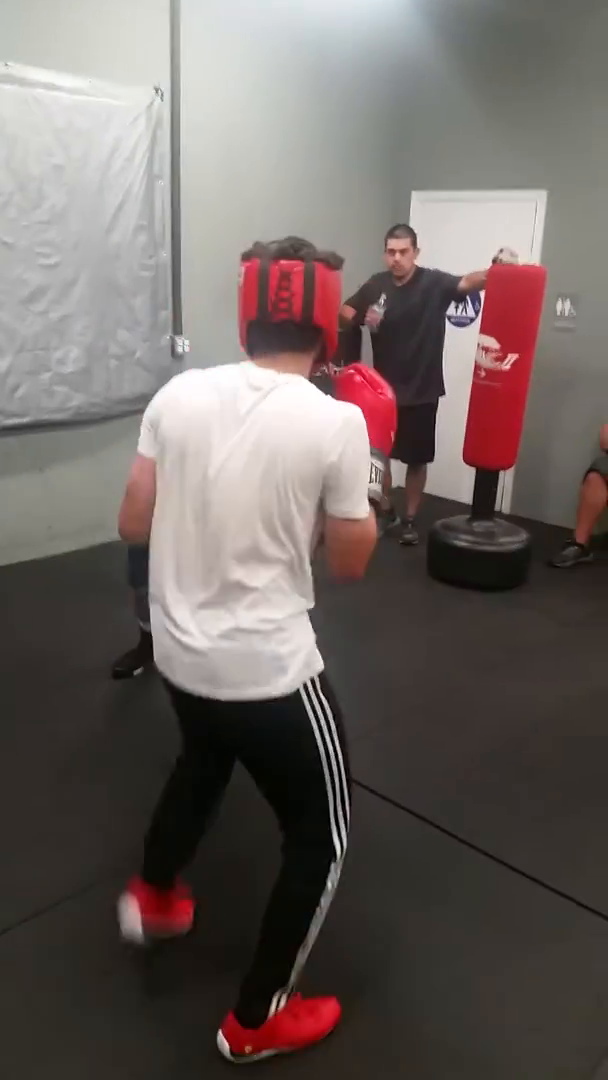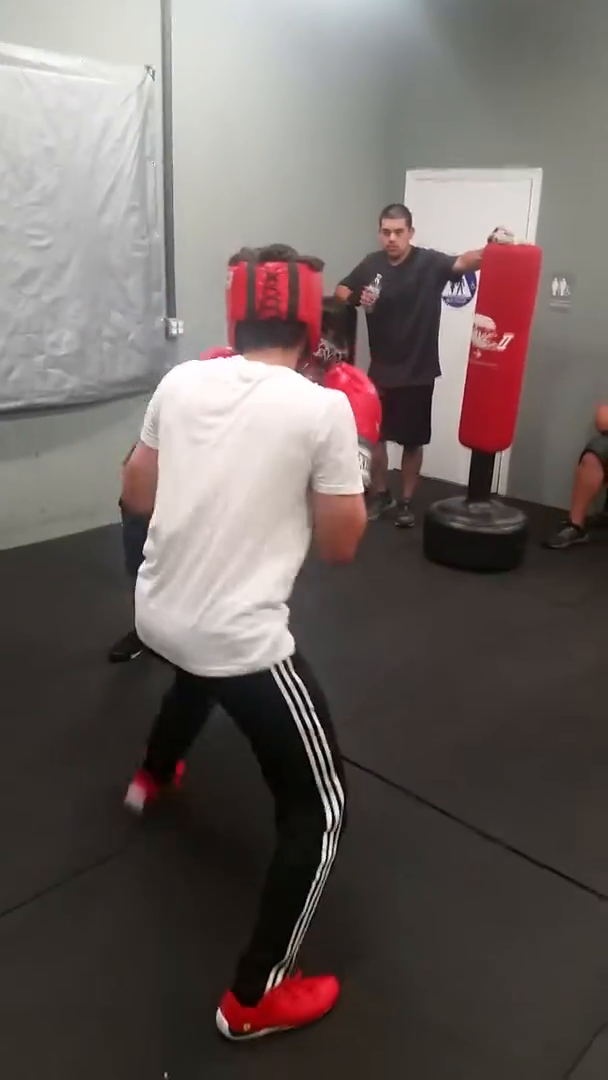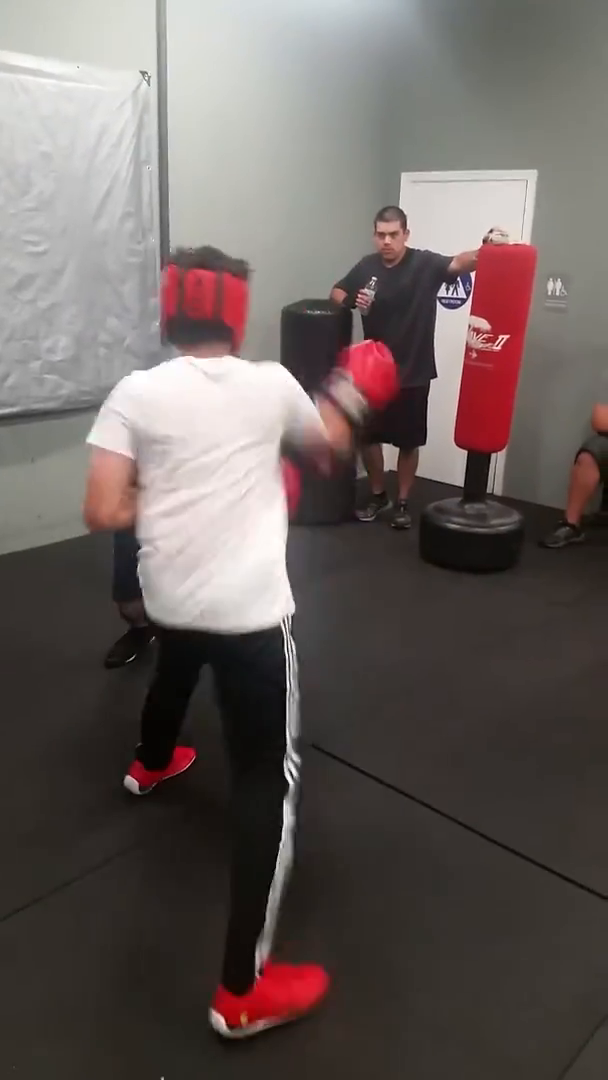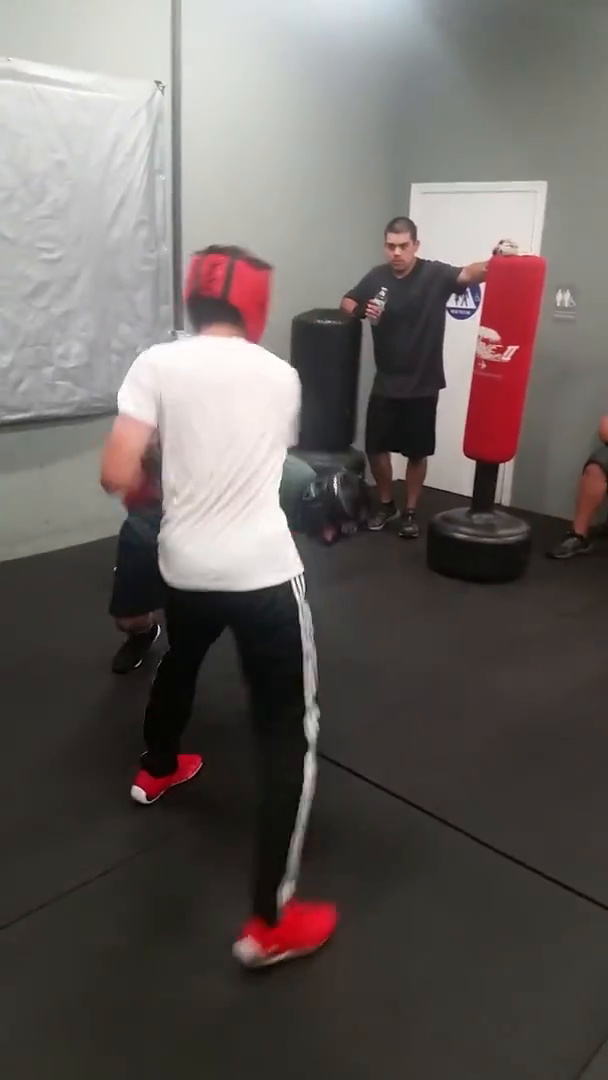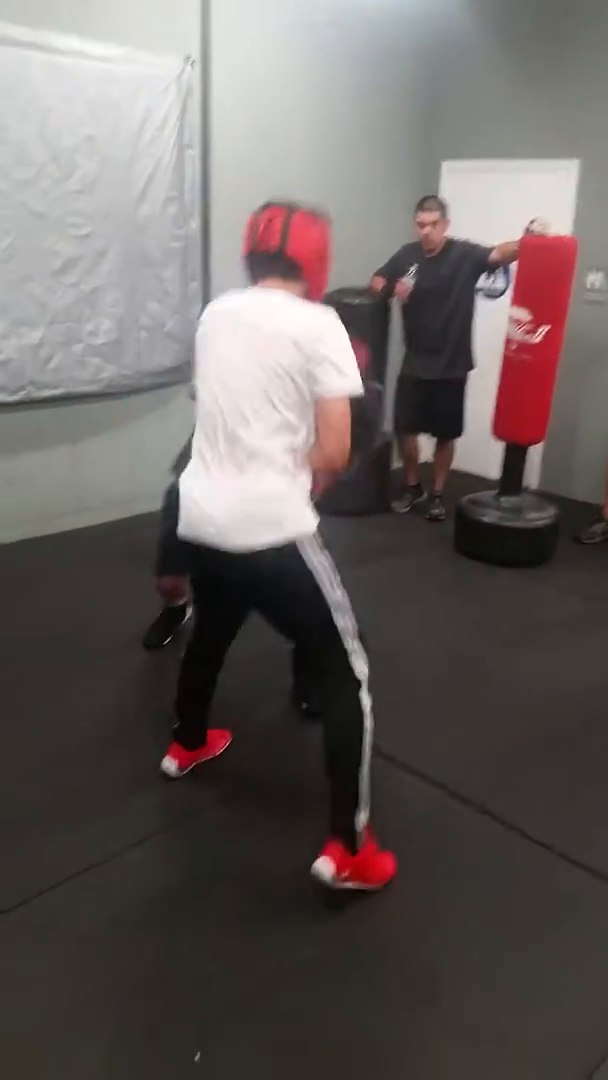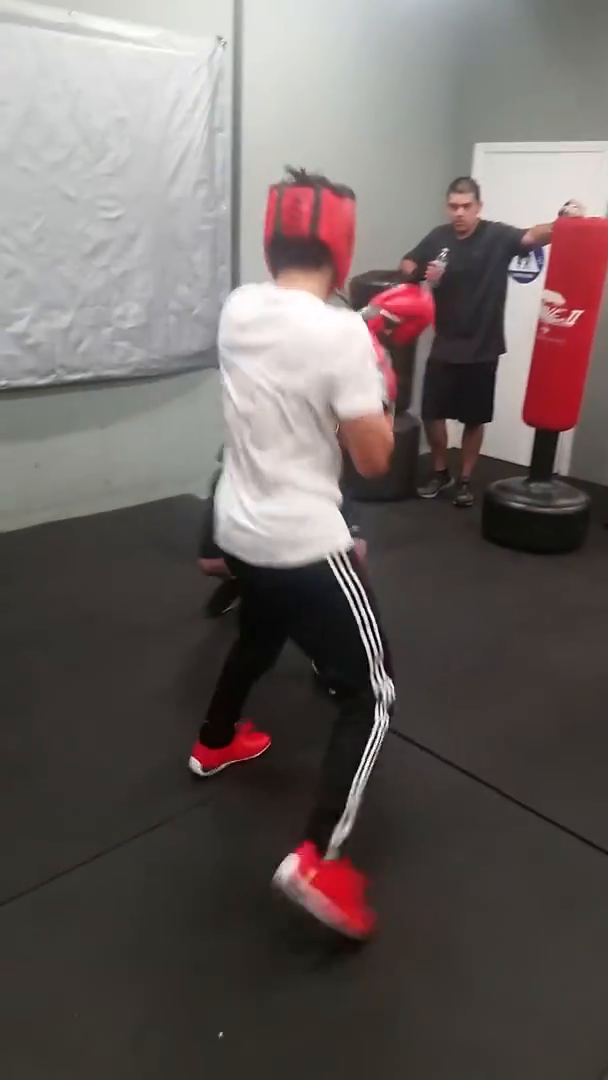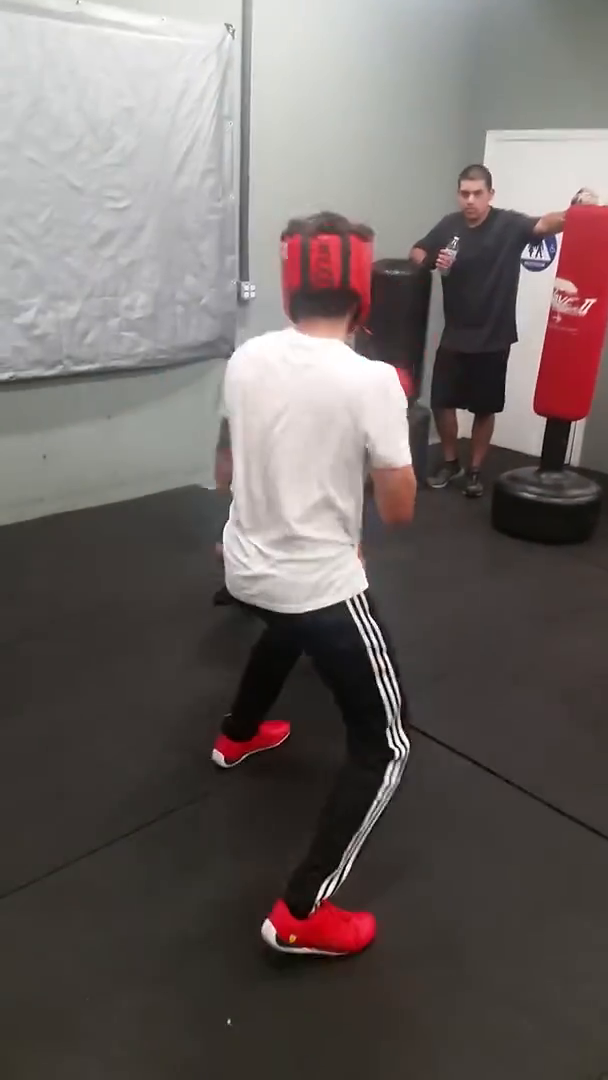
dt=0.2s
person 1, frame 1
left shoulder: (178, 394)
right shoulder: (334, 422)
left elbow: (131, 526)
right elbow: (350, 563)
left hip: (178, 645)
right hip: (270, 663)
left knee: (208, 755)
right knee: (320, 835)
left ankle: (150, 897)
right ankle: (255, 1020)
person 1, frame 2
left shoulder: (179, 383)
right shoulder: (322, 408)
left elbow: (138, 495)
right elbow: (341, 546)
right wrist: (349, 459)
left hip: (160, 615)
right hip: (246, 637)
left knee: (199, 663)
right knee: (316, 805)
left ankle: (153, 779)
right ankle: (254, 996)
person 1, frame 3
left shoulder: (136, 393)
right shoulder: (272, 382)
left elbow: (102, 511)
right elbow: (334, 444)
right wrist: (351, 390)
left hip: (169, 598)
right hip: (254, 607)
left knee: (176, 665)
right knee: (268, 781)
left ankle: (151, 764)
right ankle: (245, 991)
person 1, frame 4
left shoulder: (157, 364)
right shoulder: (279, 373)
left elbow: (119, 476)
left wrist: (168, 490)
left hip: (186, 568)
right hip: (266, 573)
left knee: (180, 657)
right knee: (290, 733)
left ankle: (157, 771)
right ankle: (271, 921)
person 1, frame 5
left shoulder: (216, 314)
right shoulder: (320, 326)
right elbow: (330, 455)
left hip: (199, 523)
right hip: (271, 531)
left knee: (210, 630)
right knee: (344, 676)
left ankle: (187, 744)
right ankle: (348, 848)
person 1, frame 6
left shoulder: (237, 310)
right shoulder: (340, 334)
right elbow: (373, 460)
right wrist: (378, 390)
left hip: (238, 528)
right hip: (307, 541)
left knee: (260, 629)
right knee: (370, 696)
left ankle: (218, 743)
right ankle: (317, 860)
person 1, frame 7
left shoulder: (247, 359)
right shoulder: (374, 383)
right elbow: (400, 507)
left hip: (248, 569)
right hip: (323, 585)
left knee: (284, 632)
right knee: (382, 744)
left ankle: (238, 735)
right ankle: (300, 914)
person 2, frame 1
left shoulder: (434, 282)
right shoulder: (377, 284)
left elbow: (467, 282)
right elbow: (346, 311)
right wrist: (362, 317)
left hip: (422, 391)
left knee: (417, 459)
left ankle: (410, 519)
right ankle: (386, 513)
person 2, frame 2
left shoulder: (429, 262)
right shoulder: (372, 264)
left elbow: (463, 262)
right elbow: (341, 290)
right wrist: (356, 297)
left hip: (418, 372)
right hip: (381, 369)
left knee: (412, 440)
left ankle: (406, 501)
right ankle: (381, 495)
person 2, frame 3
left shoulder: (425, 263)
right shoulder: (367, 266)
left elbow: (458, 263)
right elbow: (337, 292)
right wrist: (352, 300)
left hip: (414, 374)
left knee: (408, 442)
right knee: (368, 437)
left ankle: (403, 503)
right ankle: (377, 496)
person 2, frame 4
left shoulder: (434, 274)
right shoulder: (377, 276)
left elbow: (468, 274)
right elbow: (347, 302)
right wrist: (362, 310)
left hip: (422, 384)
right hip: (386, 382)
left knee: (416, 452)
right knee: (376, 446)
left ankle: (411, 512)
right ankle: (386, 505)
person 2, frame 5
left shoulder: (465, 254)
right shoulder: (407, 254)
left elbow: (499, 254)
right elbow: (376, 281)
right wrist: (392, 289)
left hip: (451, 365)
right hip: (415, 362)
left knee: (445, 433)
right knee: (404, 427)
left ankle: (437, 494)
right ankle: (412, 487)
person 2, frame 6
left shoulder: (497, 236)
right shoulder: (439, 237)
left elbow: (532, 236)
right elbow: (406, 264)
right wrist: (422, 273)
left hip: (482, 350)
right hip: (444, 346)
left knee: (474, 419)
right knee: (432, 412)
left ankle: (465, 480)
right ankle: (440, 473)
person 2, frame 7
left shoulder: (508, 224)
right shoulder: (448, 226)
left elbow: (543, 226)
right elbow: (416, 253)
right wrist: (431, 261)
left hip: (492, 339)
right hip: (454, 336)
left knee: (484, 408)
right knee: (442, 401)
left ankle: (475, 471)
right ankle: (450, 462)
